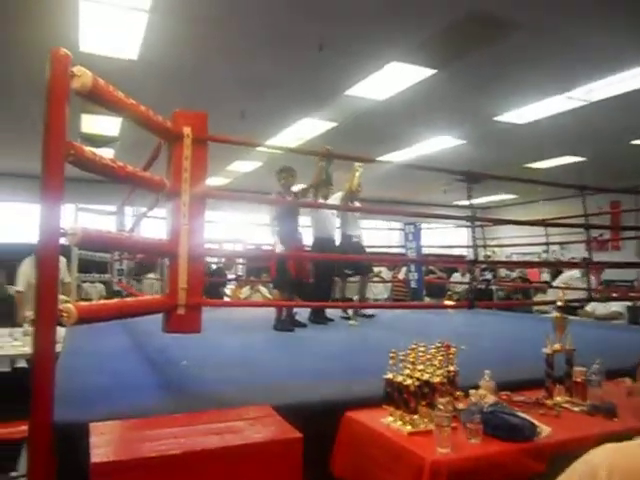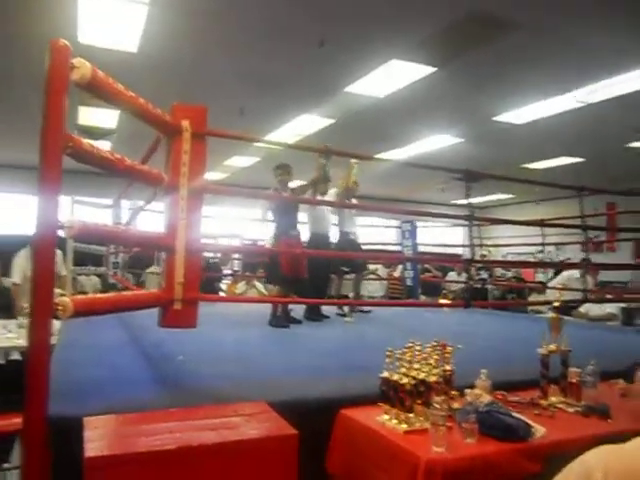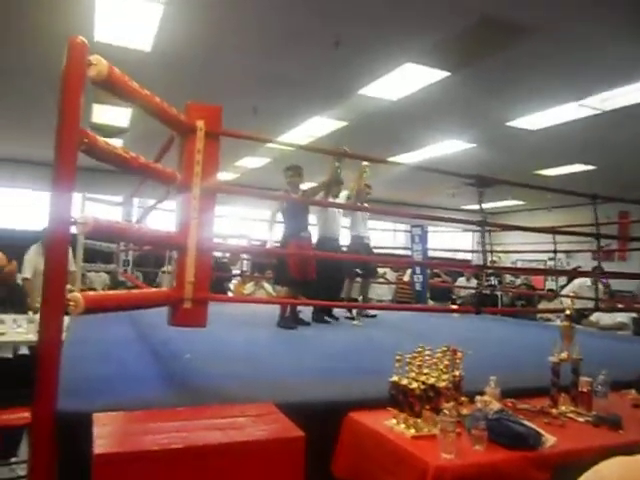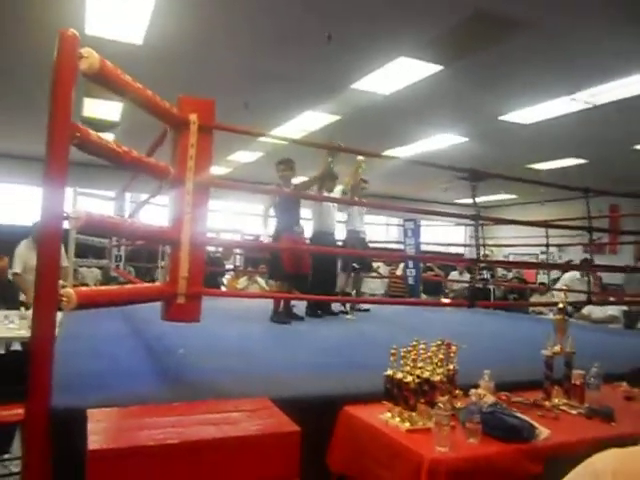
dt=0.2s
person 1, frame 1
left shoulder: (297, 195)
right shoulder: (277, 198)
left elbow: (315, 183)
right elbow: (272, 222)
right wrist: (277, 242)
left hip: (296, 241)
right hip: (285, 242)
left knee: (297, 281)
right knee: (284, 282)
left ankle: (289, 315)
right ankle: (279, 319)
person 1, frame 2
left shoulder: (296, 192)
right shoulder: (273, 194)
left elbow: (316, 179)
left hip: (294, 238)
right hip: (280, 238)
left knee: (294, 277)
right knee: (280, 278)
left ankle: (285, 312)
right ankle: (274, 315)
person 1, frame 3
left shoulder: (307, 194)
left elbow: (329, 182)
right elbow: (273, 216)
left hip: (305, 240)
right hip: (290, 240)
left knee: (302, 279)
right knee: (289, 280)
left ankle: (293, 313)
right ankle: (282, 316)
person 1, frame 4
left shoulder: (298, 188)
left elbow: (321, 175)
right elbow: (266, 211)
right wrist: (266, 232)
left hip: (297, 234)
right hip: (282, 234)
left knee: (295, 274)
right knee: (282, 275)
left ankle: (287, 308)
right ankle: (276, 311)
person 2, frame 1
left shoulder: (333, 201)
right shoulder: (316, 202)
right elbow: (316, 185)
right wrist: (323, 168)
left hip: (331, 244)
right hip: (320, 244)
left knee: (328, 278)
right knee: (321, 278)
left ankle: (320, 311)
right ankle: (315, 313)
person 2, frame 2
left shoulder: (329, 198)
right shoulder: (313, 198)
right elbow: (314, 182)
left hip: (325, 240)
right hip: (316, 240)
left knee: (324, 276)
right knee: (315, 276)
left ankle: (316, 308)
right ankle: (310, 309)
person 2, frame 3
left shoulder: (340, 200)
right shoulder: (324, 199)
right elbow: (328, 184)
left hip: (335, 243)
right hip: (324, 243)
left knee: (338, 277)
right knee: (323, 278)
left ankle: (327, 309)
right ankle: (318, 312)
person 2, frame 4
left shoulder: (335, 195)
right shoulder: (318, 194)
right elbow: (321, 178)
left hip: (330, 238)
right hip: (319, 237)
left knee: (331, 274)
right knee: (318, 273)
left ankle: (325, 305)
right ankle: (312, 307)
person 3, frame 1
left shoulder: (357, 205)
right shoulder: (344, 202)
right elbow: (350, 189)
left wrist: (361, 242)
right wrist: (356, 172)
left hip: (357, 243)
right hip: (346, 242)
left knee: (365, 274)
right knee: (343, 277)
left ankle: (359, 307)
right ankle: (344, 309)
person 3, frame 2
left shoulder: (354, 202)
right shoulder: (341, 200)
right elbow: (346, 186)
left hip: (353, 240)
right hip: (344, 240)
left knee: (360, 271)
right knee: (340, 274)
left ankle: (355, 304)
right ankle: (340, 306)
person 3, frame 3
left shoulder: (366, 207)
right shoulder: (354, 205)
right elbow: (357, 190)
left hip: (365, 243)
right hip: (357, 243)
left knee: (368, 276)
right knee: (351, 277)
left ankle: (362, 308)
right ankle: (348, 309)
person 3, frame 4
left shoulder: (363, 203)
right shoulder: (350, 199)
right elbow: (352, 185)
left hip: (361, 238)
right hip: (352, 237)
left knee: (360, 272)
right knee: (347, 271)
left ankle: (355, 303)
right ankle: (342, 302)
